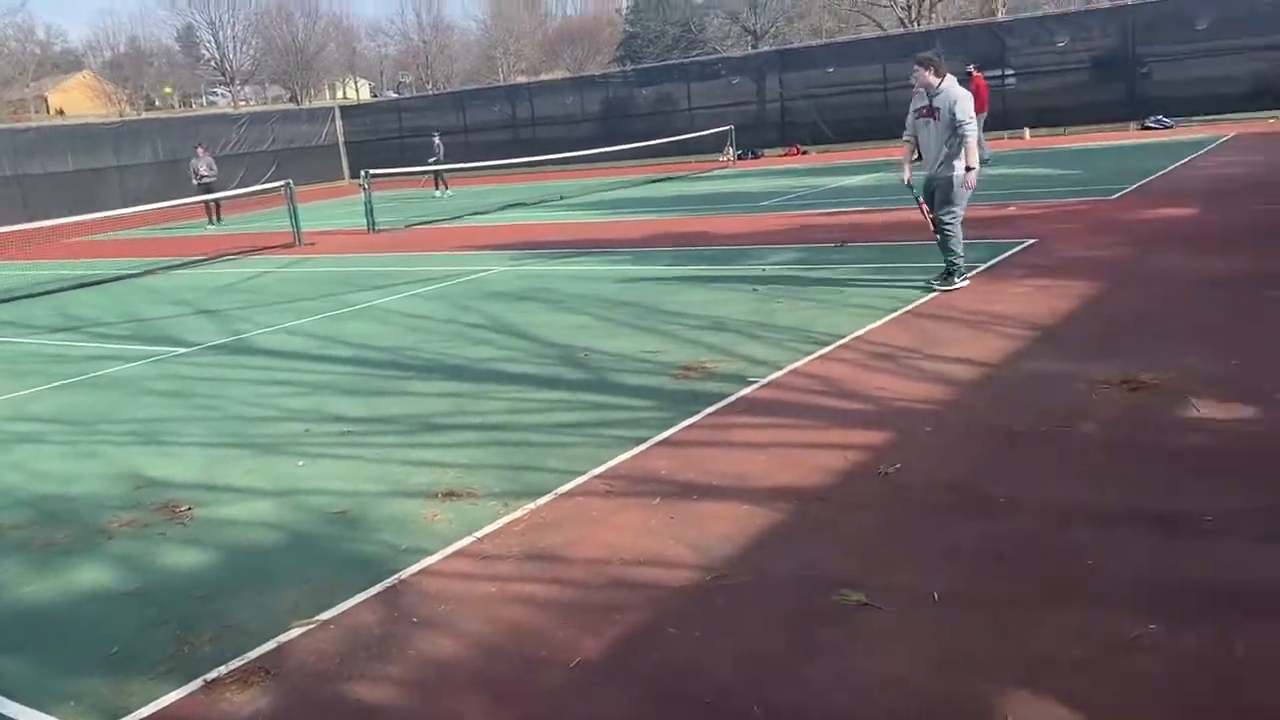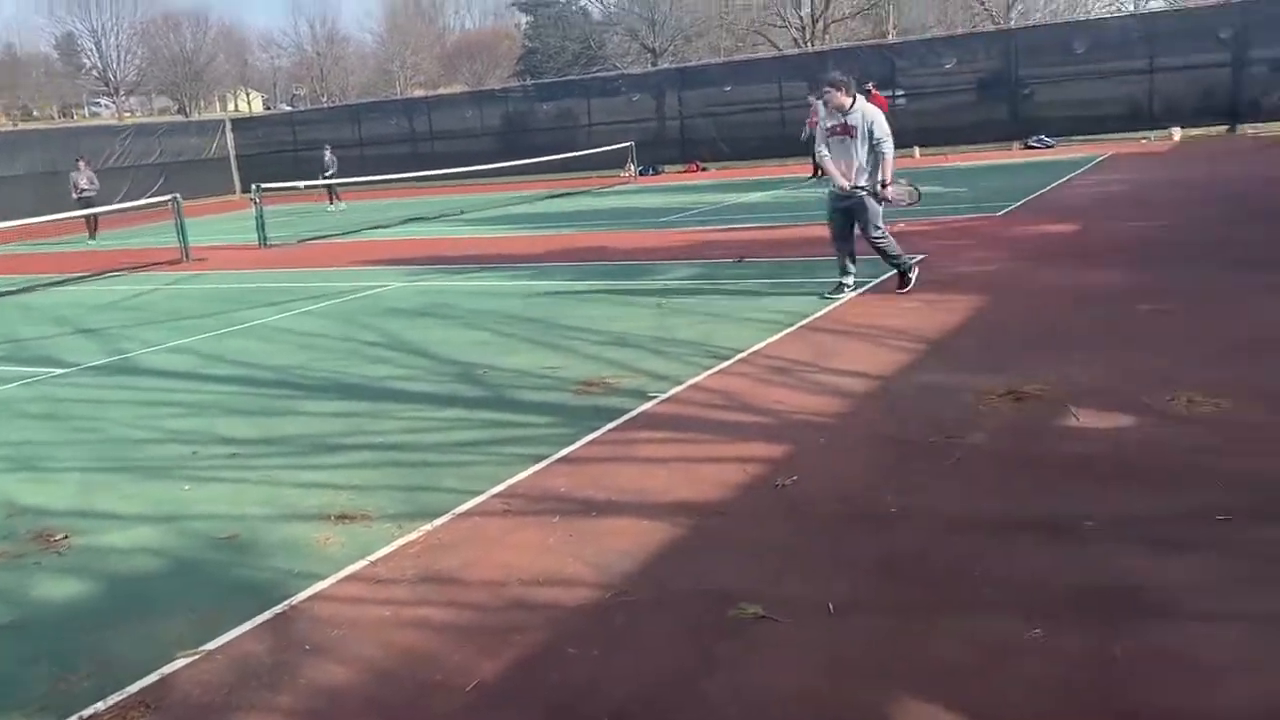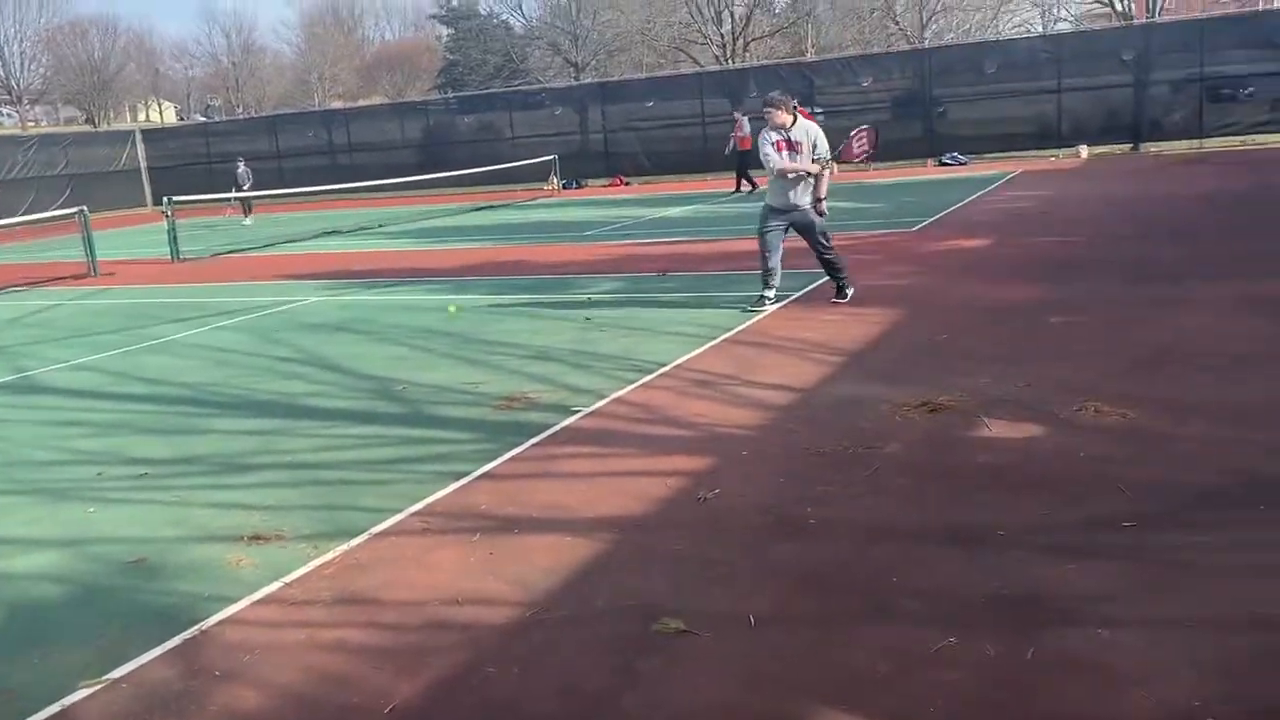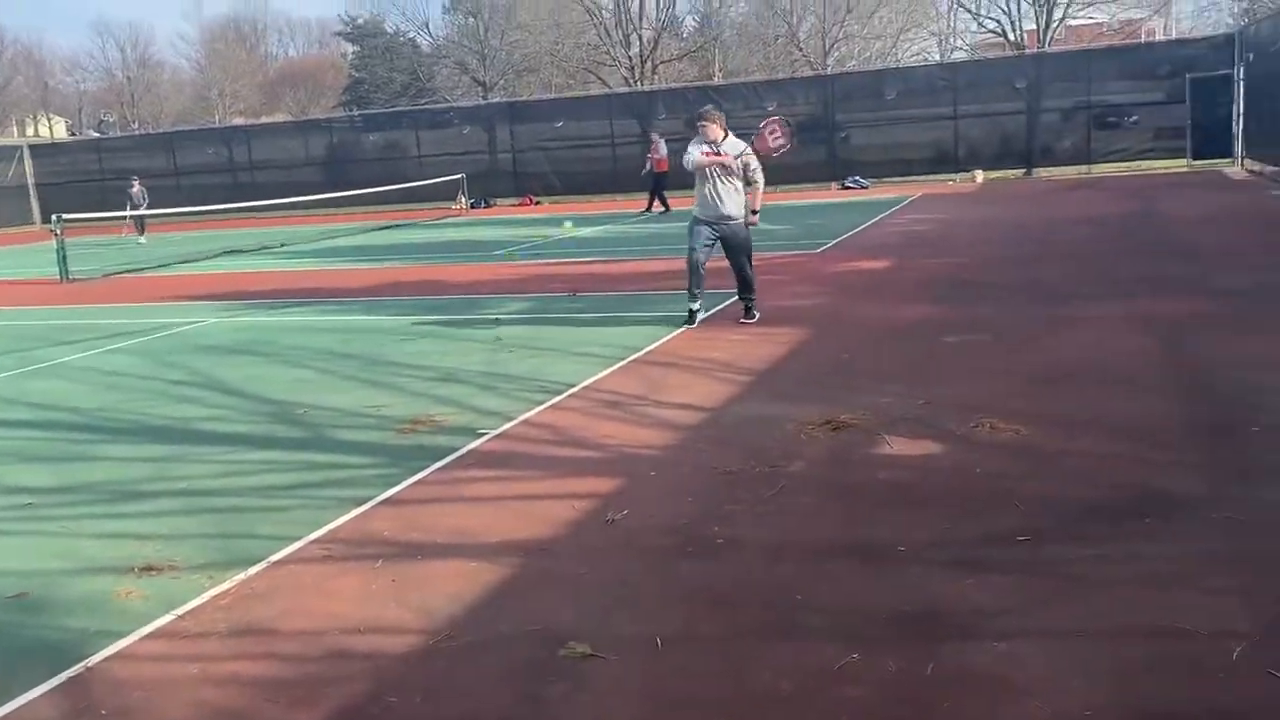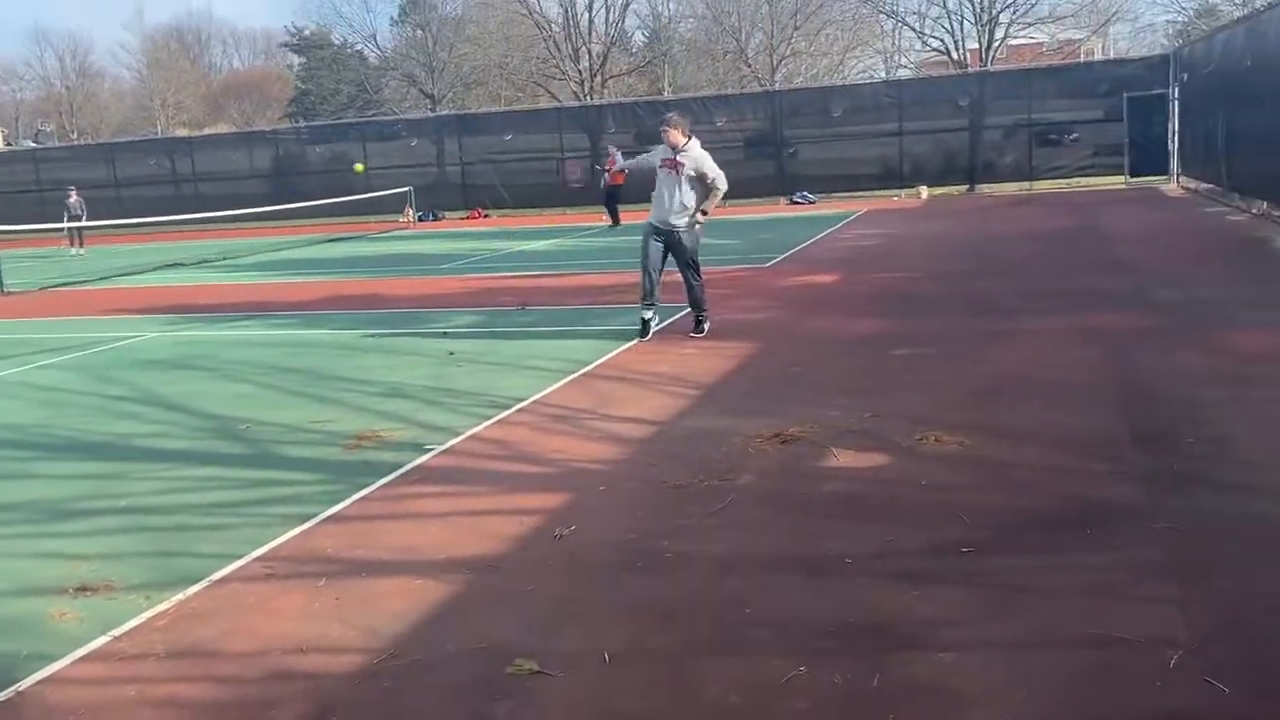
dt=0.2s
person 1, frame 1
left shoulder: (956, 95)
right shoulder: (918, 100)
left elbow: (969, 134)
right elbow: (910, 136)
left wrist: (970, 168)
right wrist: (906, 166)
left hip: (955, 172)
right hip: (933, 173)
left knee: (948, 219)
right knee: (939, 221)
left ankle: (958, 272)
right ankle: (954, 267)
person 1, frame 2
left shoulder: (870, 113)
right shoulder: (826, 119)
left elbow: (885, 150)
right elbow: (822, 153)
left wrist: (885, 183)
right wrist: (837, 176)
left hip: (866, 190)
right hip: (840, 191)
left knee: (875, 234)
right knee: (840, 238)
left ankle: (906, 269)
right ankle: (847, 280)
person 1, frame 3
left shoulder: (811, 130)
right shoulder: (766, 135)
left elbow: (824, 166)
right elbow: (773, 165)
left wrist: (820, 199)
right wrist: (806, 166)
left hip: (806, 206)
right hip: (776, 206)
left knee: (824, 248)
right knee: (767, 248)
left ankle: (843, 284)
right ankle: (768, 294)
person 1, frame 4
left shoulder: (740, 147)
right shoulder: (697, 144)
left elbow: (757, 180)
right elbow: (691, 162)
left wrist: (754, 211)
right wrist: (719, 160)
left hip: (734, 221)
right hip: (703, 219)
left knee: (743, 266)
right knee: (695, 261)
left ankle: (750, 306)
right ankle: (695, 307)
person 1, frame 5
left shoulder: (698, 156)
right shoulder: (662, 151)
left elbow: (720, 185)
right elbow: (646, 160)
left wrist: (704, 212)
right wrist: (624, 165)
left hip: (684, 228)
right hip: (656, 225)
left knee: (691, 275)
right knee: (650, 271)
left ankle: (701, 318)
right ankle: (648, 316)
